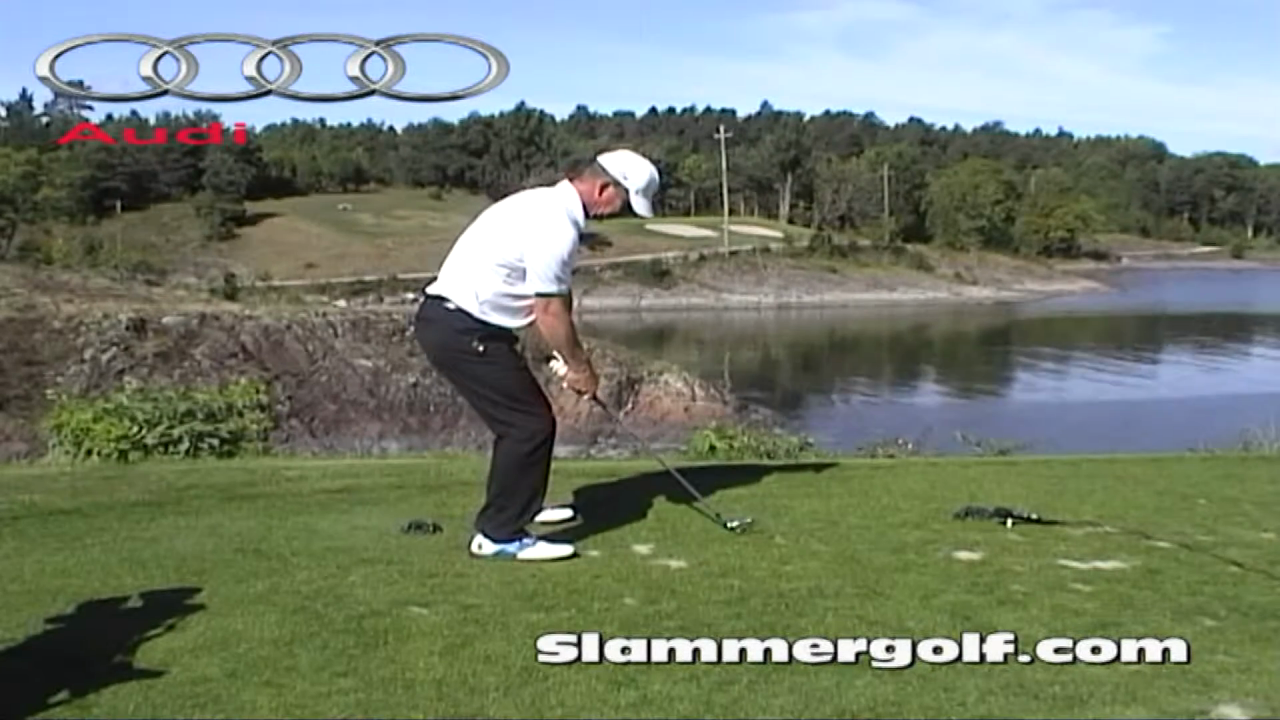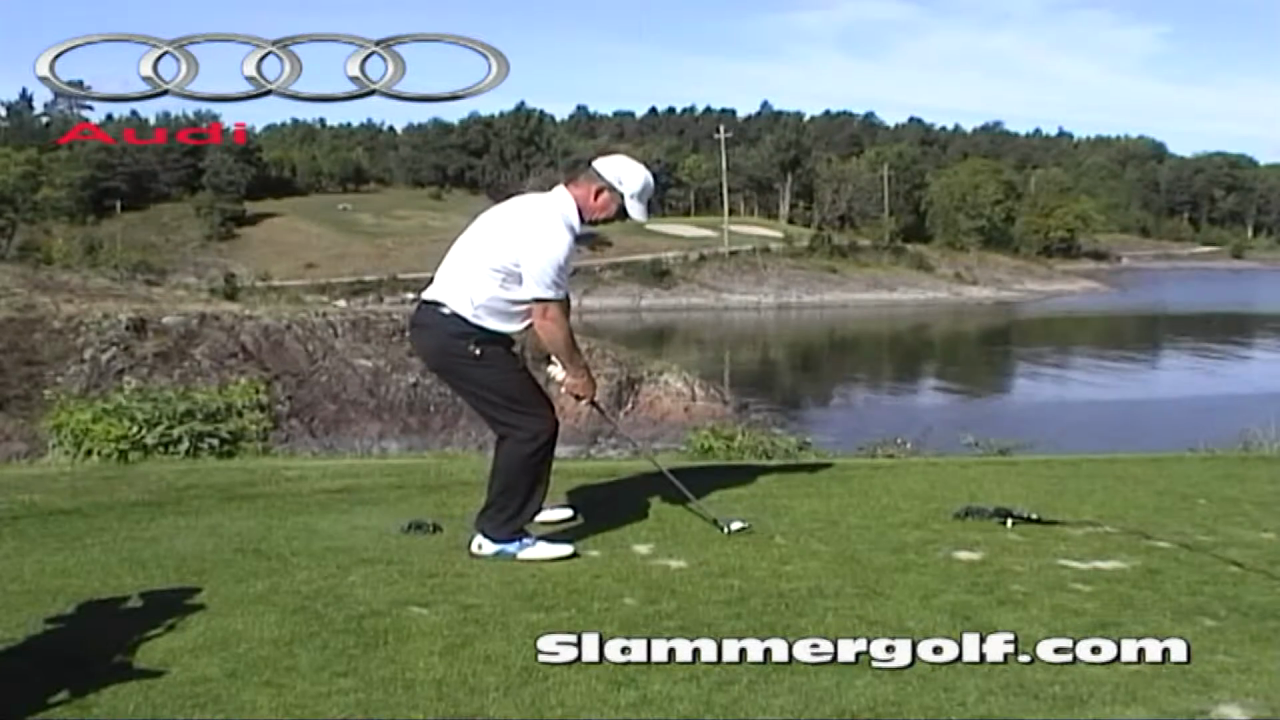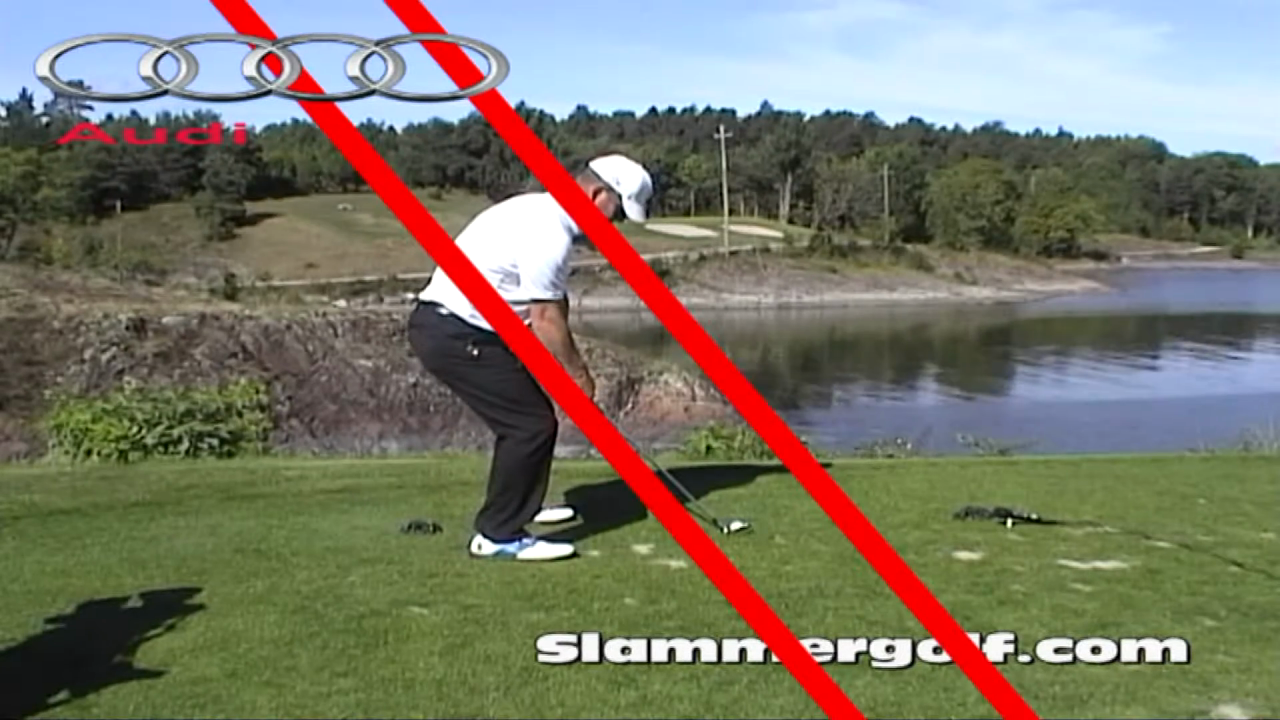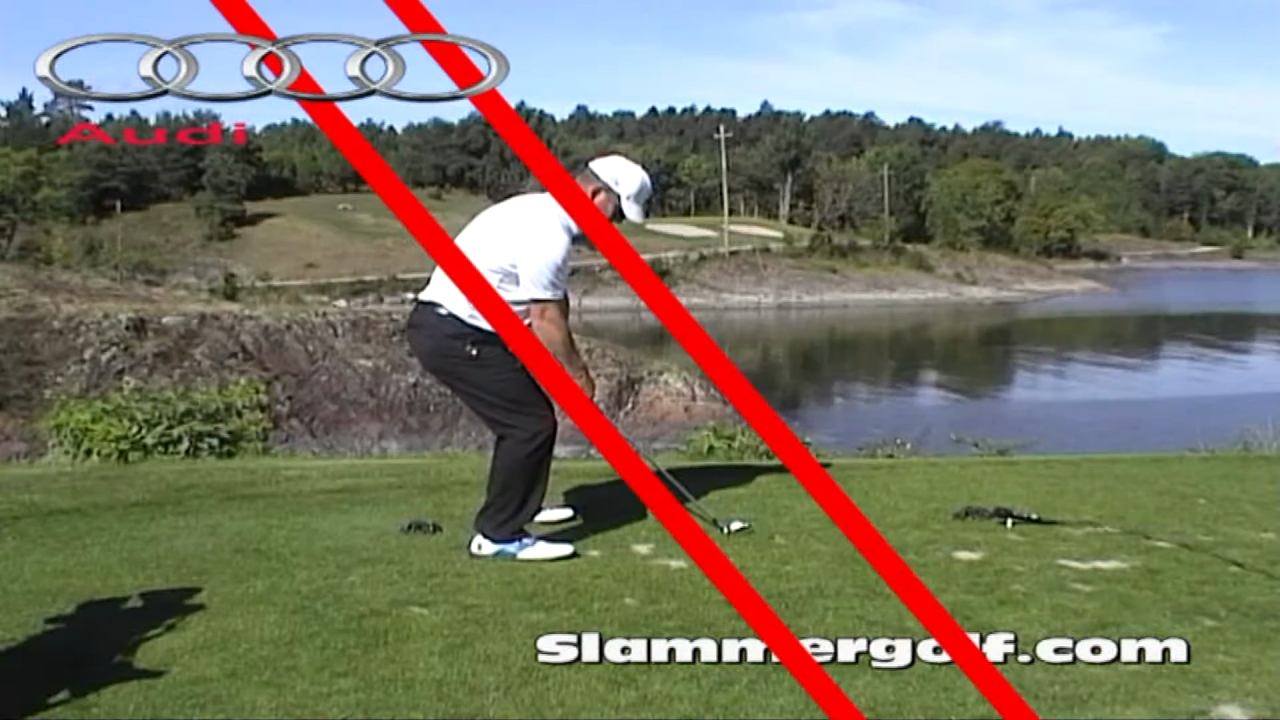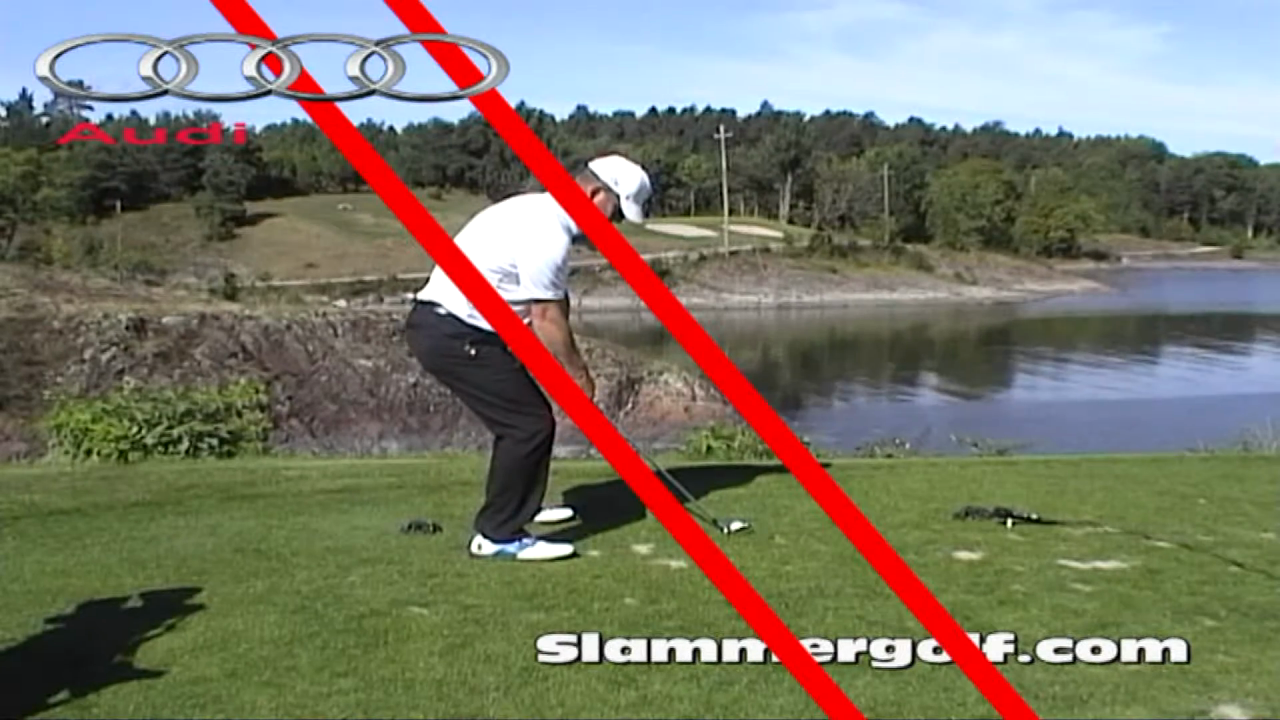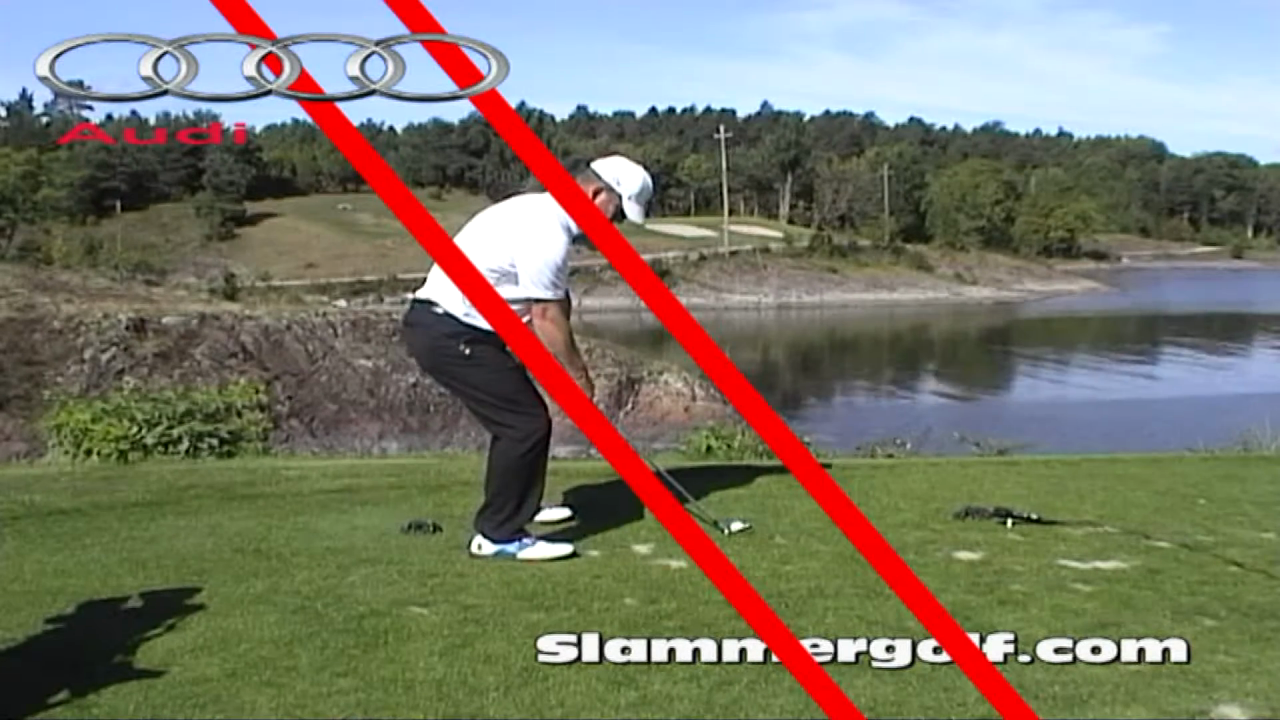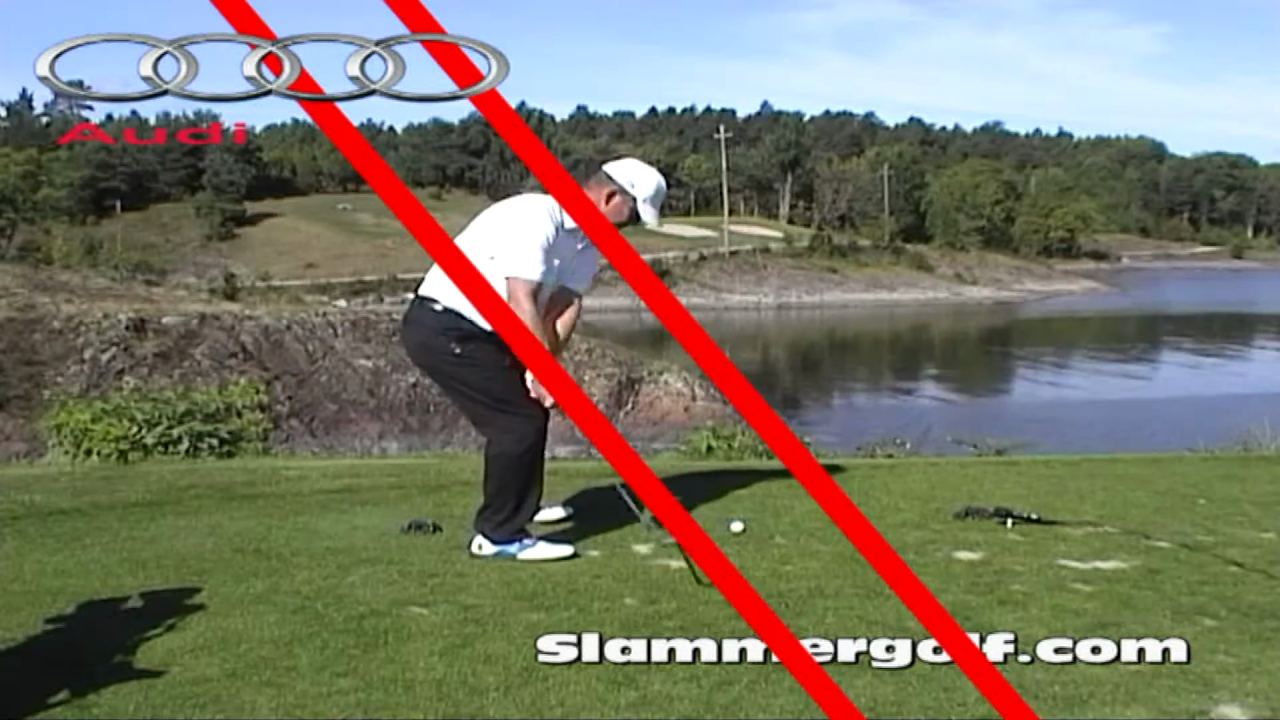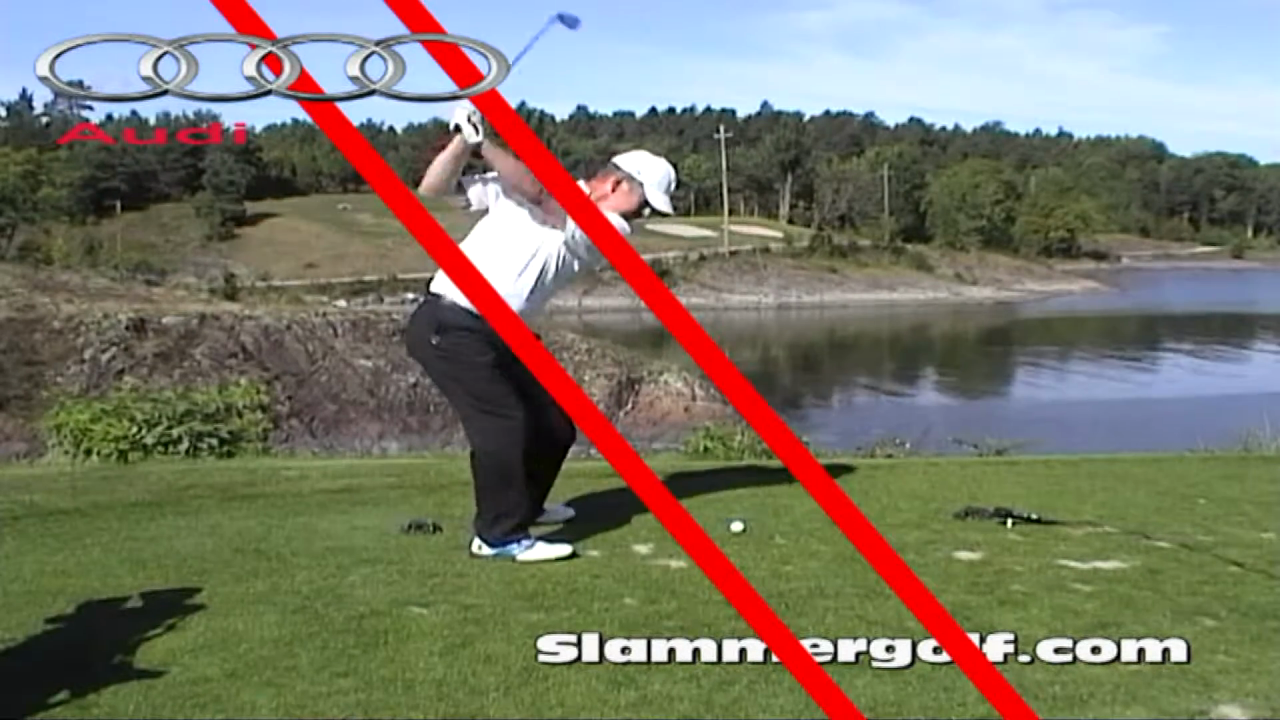
dt=0.3s
person 1, frame 1
left shoulder: (550, 205)
right shoulder: (555, 226)
left elbow: (555, 300)
right elbow: (549, 311)
left wrist: (571, 359)
right wrist: (580, 365)
left hip: (458, 321)
right hip: (459, 328)
left knee: (525, 416)
right knee: (529, 423)
left ankle: (520, 505)
right ankle: (498, 533)
person 1, frame 2
left shoulder: (546, 211)
right shoulder: (551, 231)
left elbow: (552, 305)
right elbow: (547, 317)
left wrist: (570, 363)
right wrist: (578, 371)
left hip: (455, 325)
right hip: (455, 332)
left knee: (526, 417)
right knee: (532, 424)
left ankle: (520, 505)
right ankle: (499, 533)
person 1, frame 3
left shoulder: (544, 212)
right shoulder: (548, 233)
left elbow: (552, 306)
right elbow: (545, 318)
left wrist: (569, 364)
right wrist: (577, 371)
left hip: (451, 326)
right hip: (454, 334)
left knee: (526, 415)
right knee: (532, 423)
left ankle: (520, 505)
right ankle: (498, 534)
person 1, frame 4
left shoulder: (545, 214)
right shoulder: (547, 233)
left elbow: (553, 305)
right elbow: (545, 318)
left wrist: (571, 365)
right wrist: (576, 373)
left hip: (452, 326)
right hip: (453, 334)
left knee: (526, 415)
right knee: (531, 424)
left ankle: (520, 505)
right ankle: (498, 534)
person 1, frame 5
left shoulder: (544, 214)
right shoulder: (547, 233)
left elbow: (554, 307)
right elbow: (546, 318)
left wrist: (571, 365)
right wrist: (578, 373)
left hip: (452, 326)
right hip: (452, 333)
left knee: (525, 414)
right knee: (529, 423)
left ankle: (519, 505)
right ankle: (498, 535)
person 1, frame 6
left shoulder: (547, 215)
right shoulder: (546, 232)
left elbow: (556, 305)
right elbow: (547, 319)
left wrist: (570, 367)
right wrist: (578, 375)
left hip: (453, 327)
right hip: (447, 332)
left knee: (521, 415)
right knee: (525, 423)
left ankle: (518, 505)
right ankle: (498, 534)
person 1, frame 7
left shoulder: (591, 246)
right shoulder: (535, 215)
left elbow: (567, 309)
right elbow: (523, 303)
left hip: (485, 335)
right hip: (442, 328)
left knee: (531, 413)
right knee: (515, 424)
left ankle: (516, 505)
right ankle: (500, 535)
person 1, frame 8
right shoulder: (529, 175)
left elbow: (537, 197)
right elbow: (431, 190)
left wrist: (483, 142)
right wrist: (463, 139)
left hip: (500, 336)
right hip: (449, 324)
left knee: (555, 421)
right knee: (502, 425)
left ankle: (524, 505)
right ankle: (499, 534)
